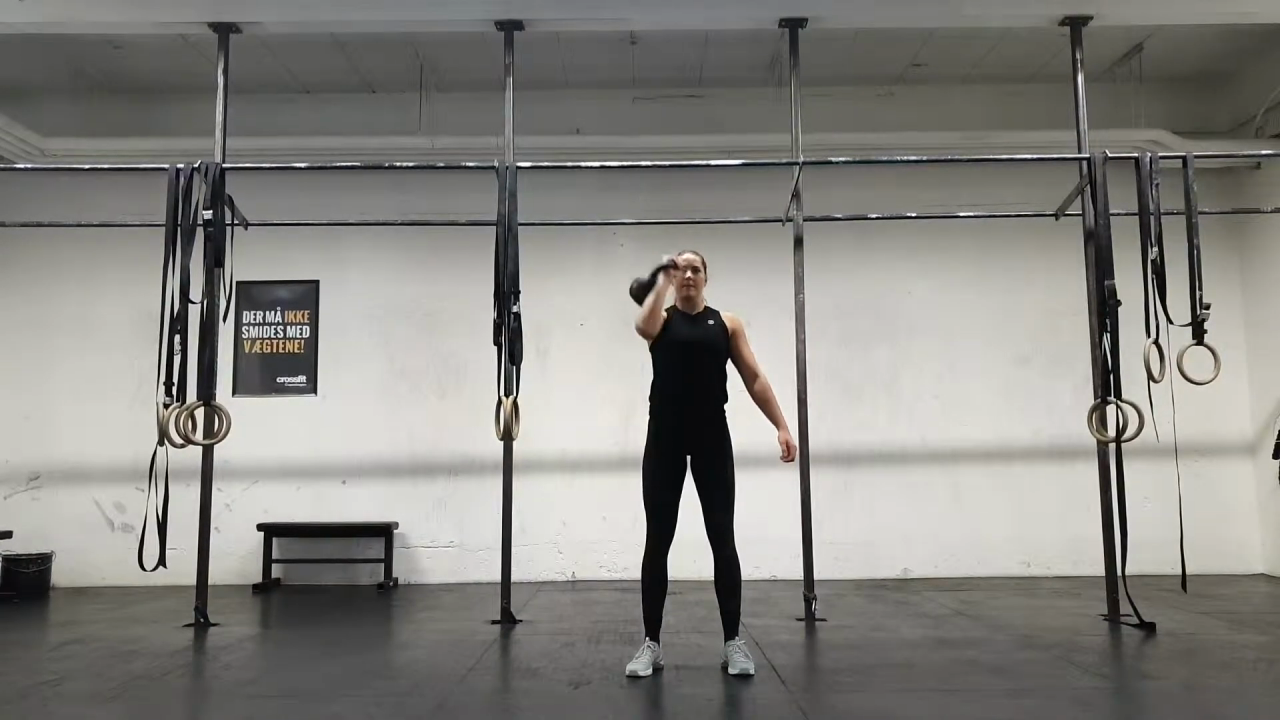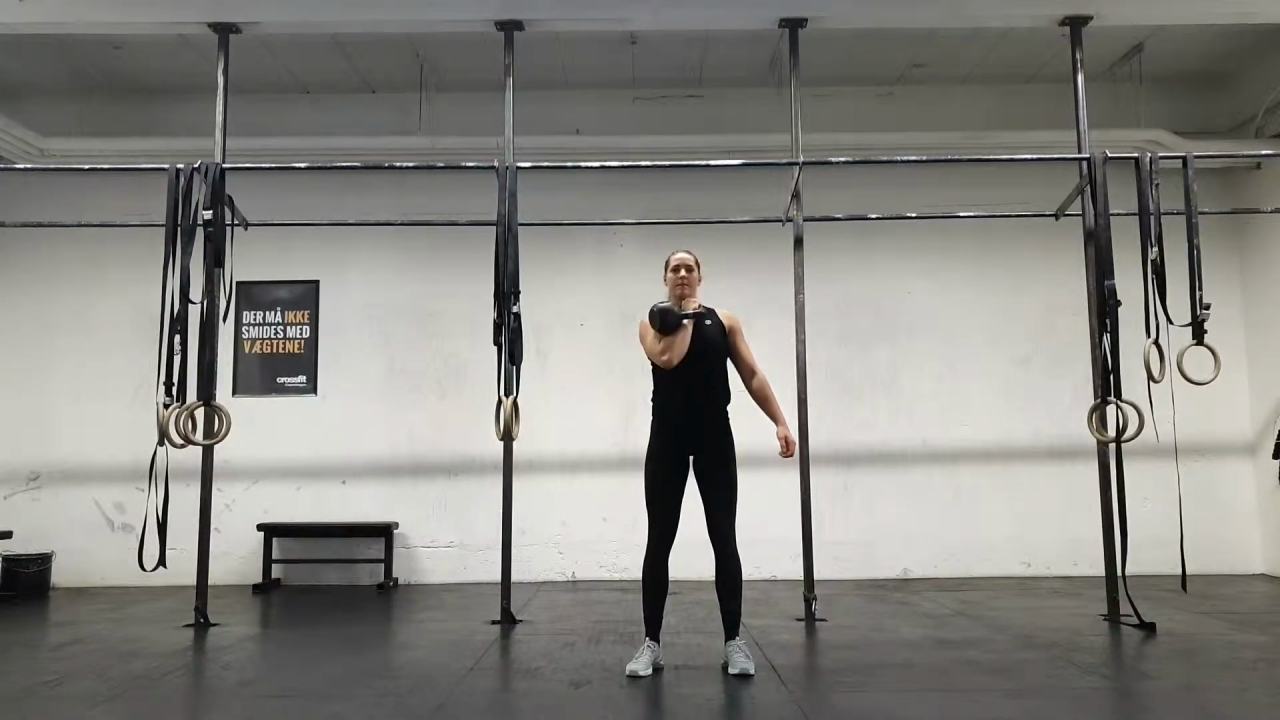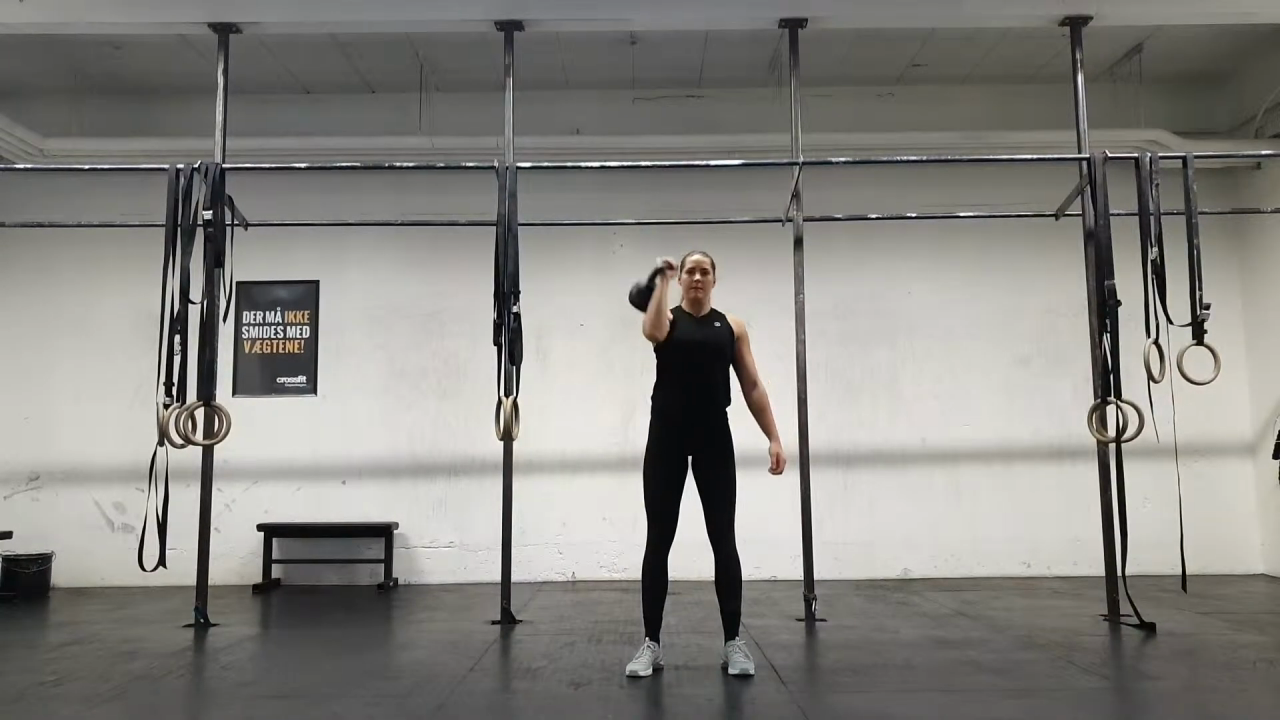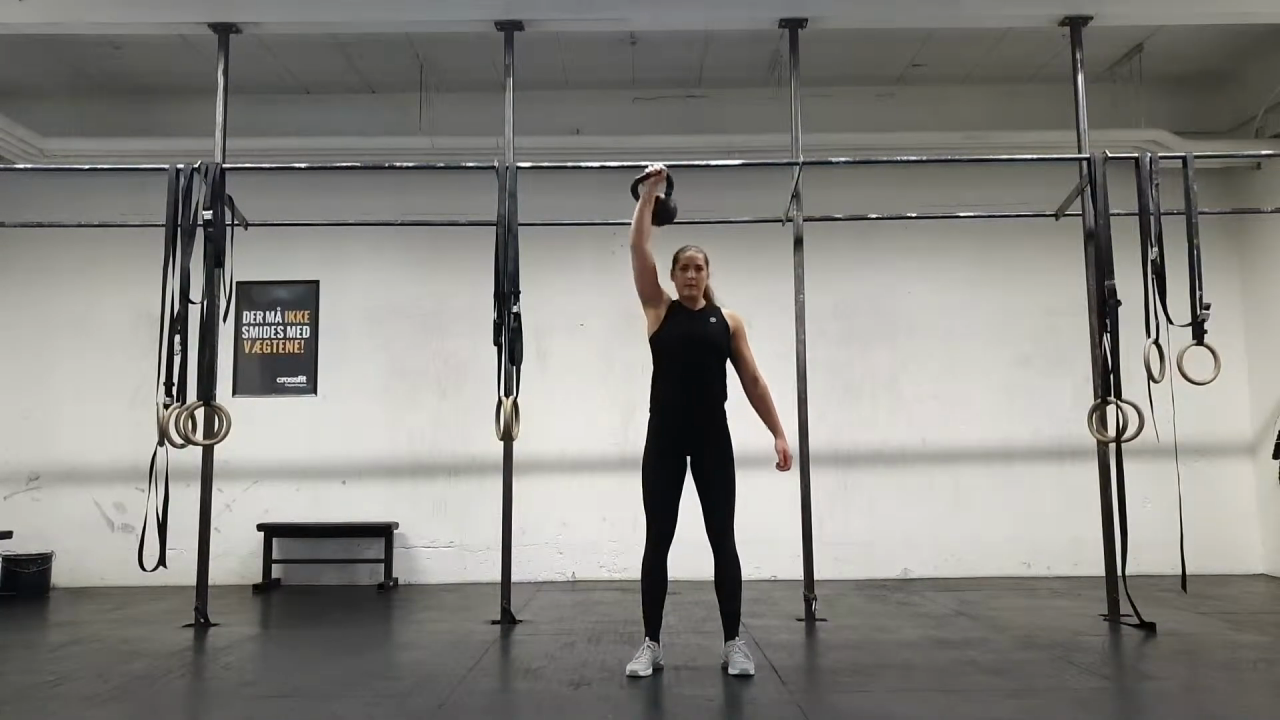
dt=0.5s
person 1, frame 1
left shoulder: (727, 322)
right shoulder: (662, 319)
left elbow: (754, 378)
right elbow: (642, 324)
left wrist: (781, 426)
right wrist: (662, 280)
left hip: (711, 436)
right hip: (664, 437)
left knee: (722, 538)
right knee: (657, 541)
left ankle: (733, 642)
right ankle: (651, 643)
person 1, frame 2
left shoulder: (723, 320)
right shoulder: (652, 323)
left elbow: (752, 374)
right elbow: (668, 358)
left wrist: (780, 422)
right wrist: (685, 318)
left hip: (714, 434)
right hip: (667, 434)
left knee: (724, 539)
right knee: (659, 540)
left ankle: (733, 642)
right ankle: (651, 644)
person 1, frame 3
left shoulder: (732, 326)
right shoulder: (665, 316)
left elbow: (752, 386)
right elbow: (653, 332)
left wrist: (773, 438)
right wrist: (663, 281)
left hip: (714, 437)
right hip: (667, 435)
left knee: (723, 539)
right knee: (658, 540)
left ankle: (733, 642)
right ankle: (651, 644)
person 1, frame 4
left shoulder: (728, 321)
right shoulder: (659, 309)
left elbow: (752, 380)
right elbow: (639, 248)
left wrist: (779, 434)
right wrist: (648, 194)
left hip: (712, 436)
right hip: (665, 436)
left knee: (723, 540)
right knee: (657, 540)
left ankle: (733, 643)
right ankle: (651, 643)
